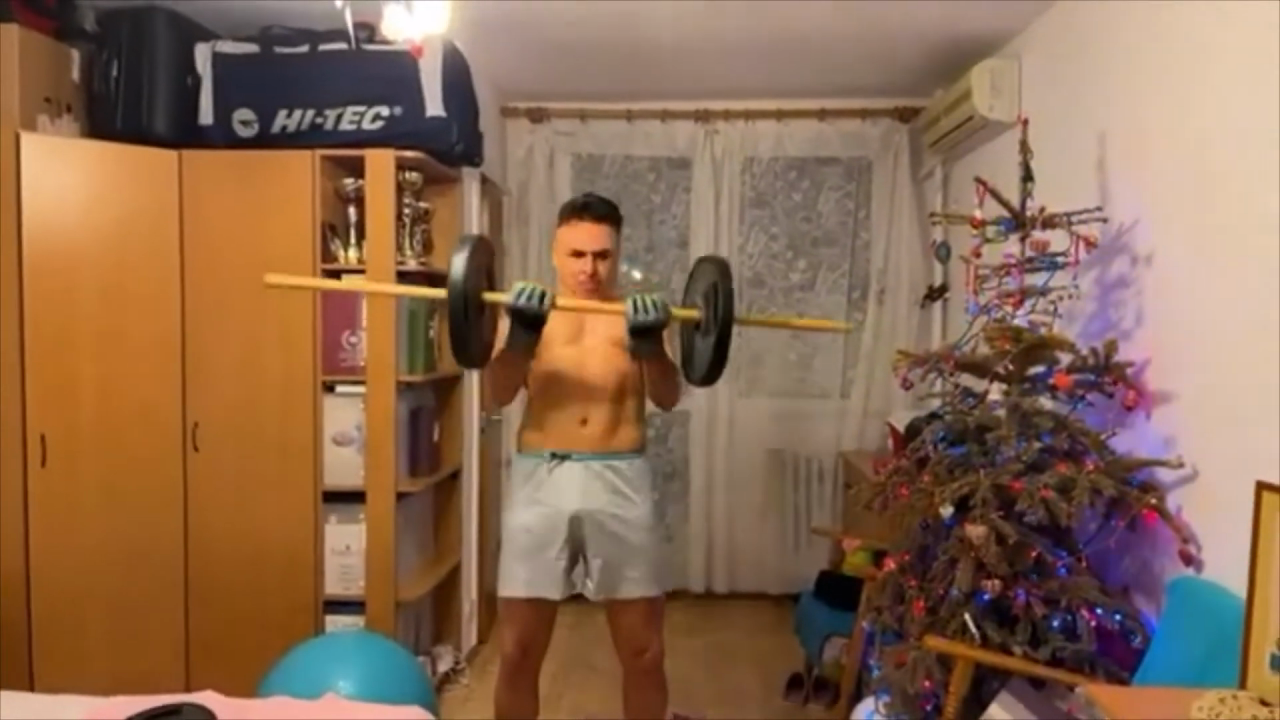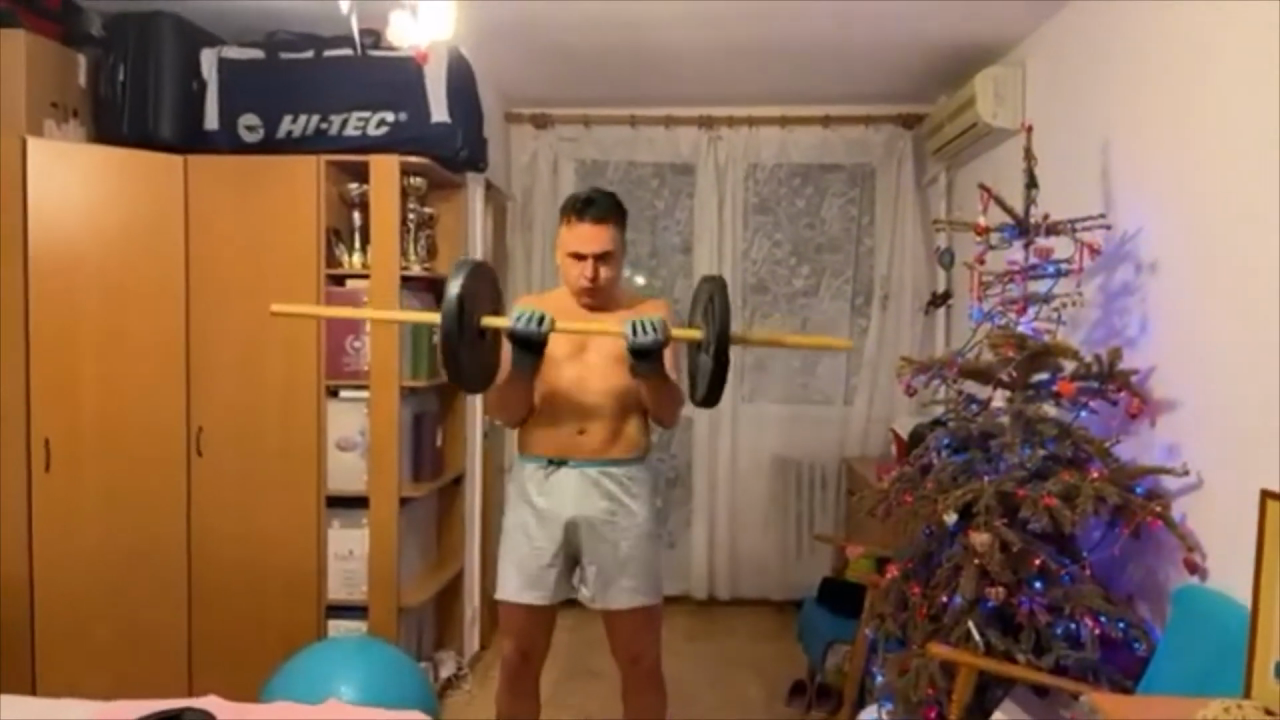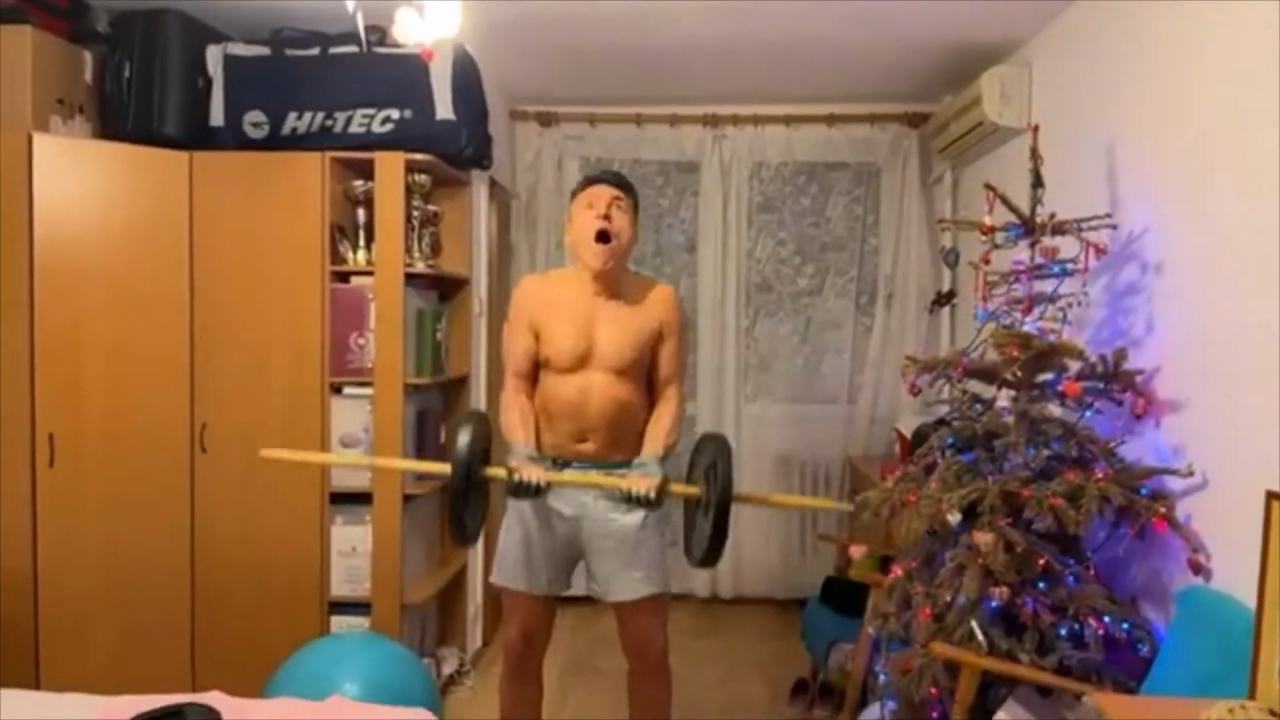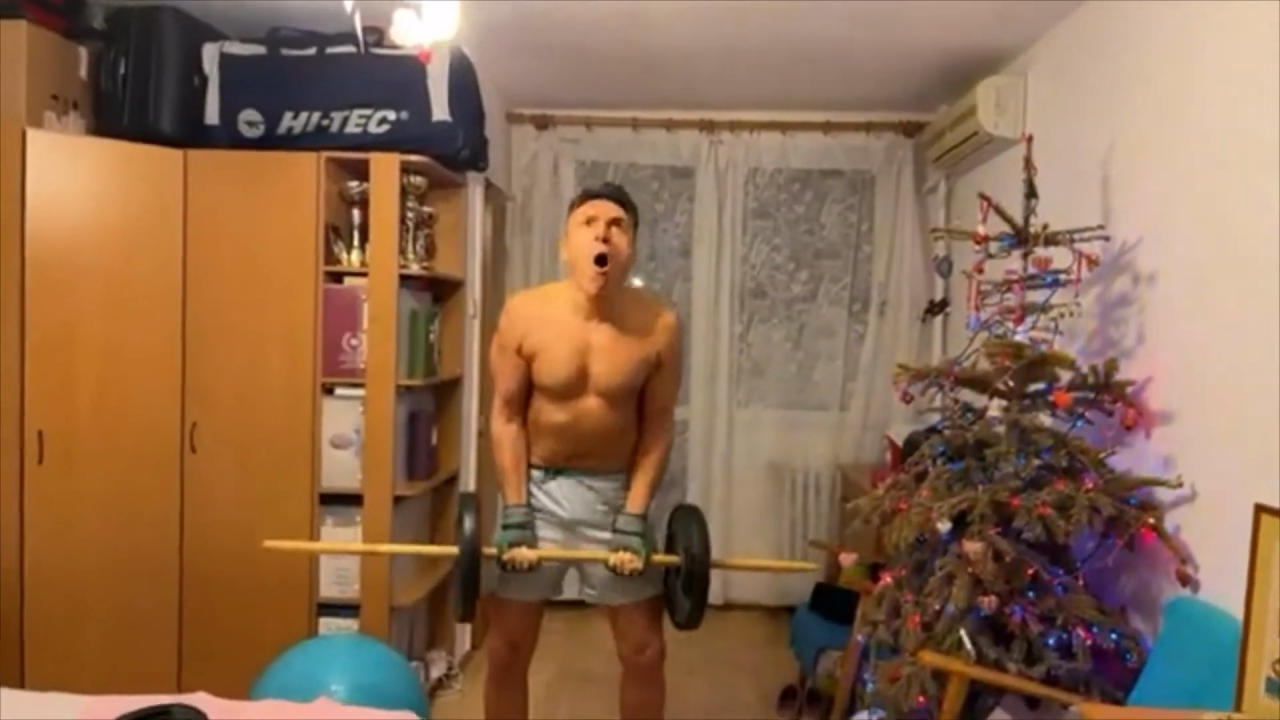
dt=0.4s
person 1, frame 1
left shoulder: (635, 311)
right shoulder: (529, 306)
left elbow: (667, 395)
right elbow: (498, 392)
left wrist: (652, 339)
right wrist: (520, 332)
left hip: (620, 481)
right hip: (539, 482)
left knee: (643, 650)
right knee: (518, 649)
person 1, frame 2
left shoulder: (650, 314)
right shoulder: (529, 312)
left elbow: (668, 413)
right elbow: (506, 413)
left wrist: (650, 362)
right wrist: (522, 355)
left hip: (620, 490)
right hip: (539, 487)
left knee: (640, 658)
right knee: (518, 654)
person 1, frame 3
left shoulder: (659, 301)
right shoulder: (534, 293)
left elbow: (669, 395)
right elbow: (515, 387)
left wrist: (651, 464)
right wrist: (523, 458)
left hip: (623, 489)
right hip: (545, 486)
left knee: (649, 646)
right knee: (521, 642)
person 1, frame 4
left shoulder: (660, 324)
right shoulder: (524, 313)
left elbow: (657, 426)
right elbow: (507, 417)
left wrist: (634, 520)
right wrist: (514, 516)
left hip: (614, 492)
right hip: (539, 488)
left knee: (644, 651)
right knee: (506, 650)
